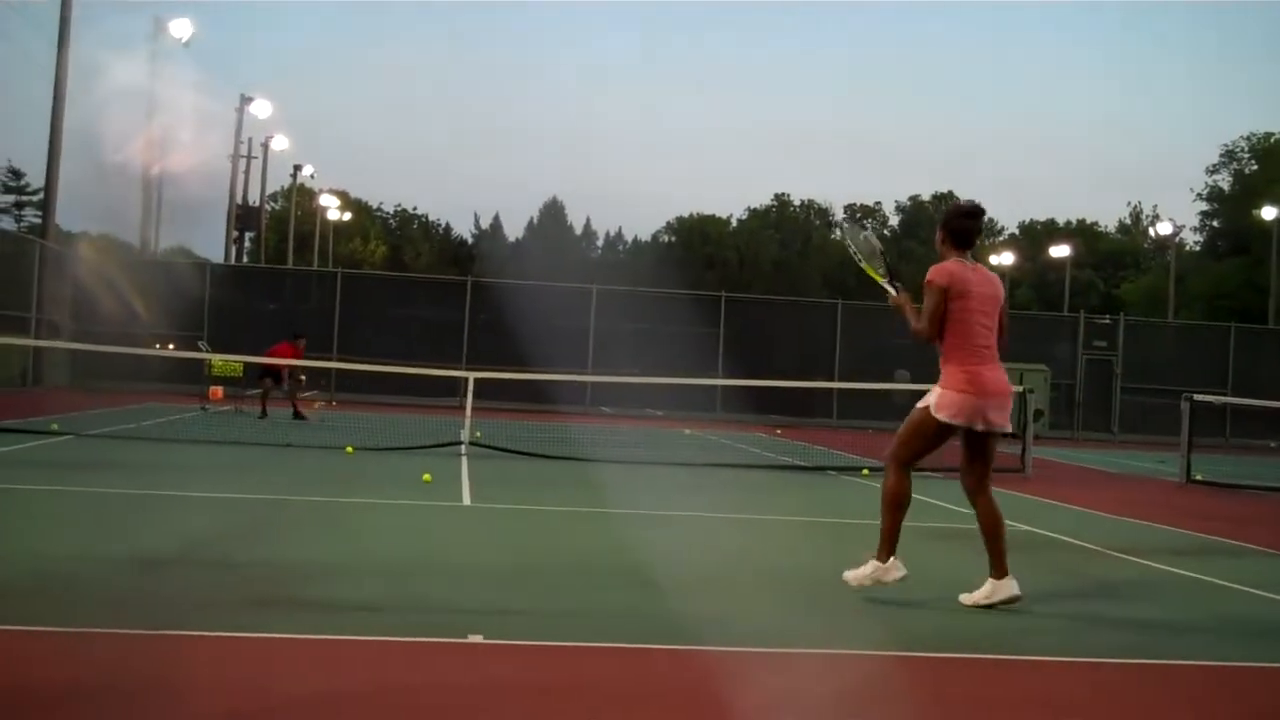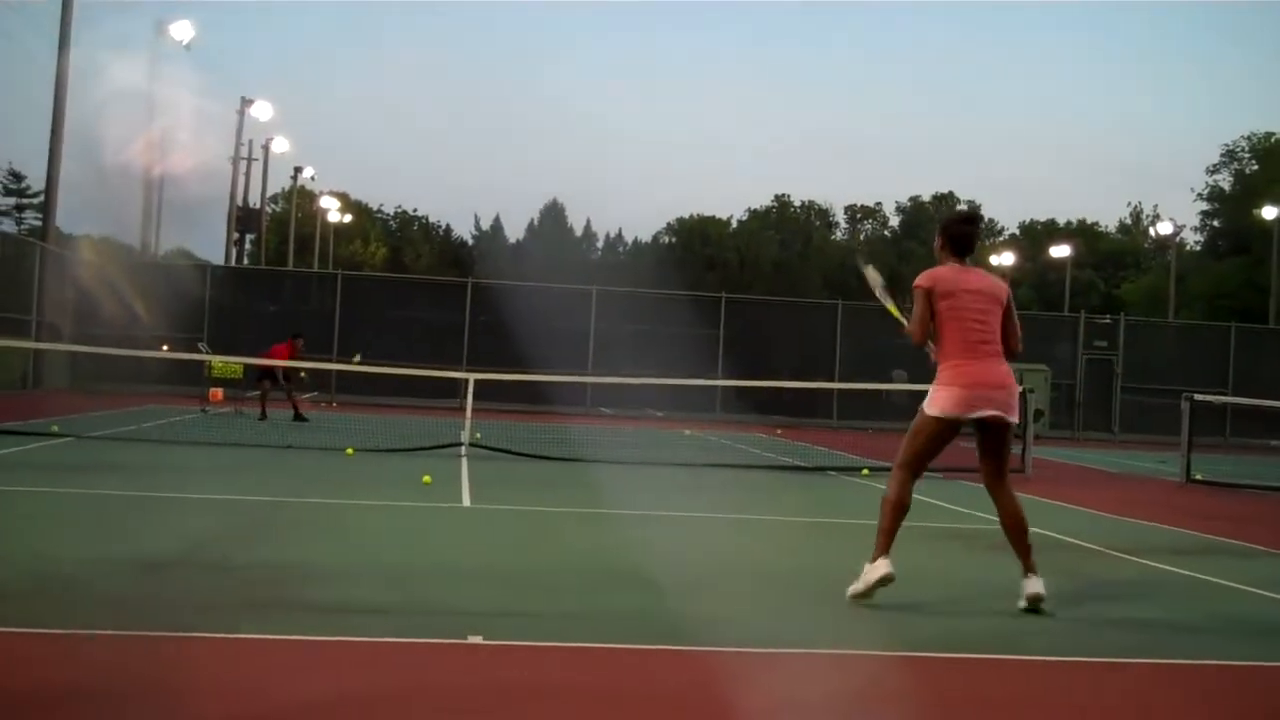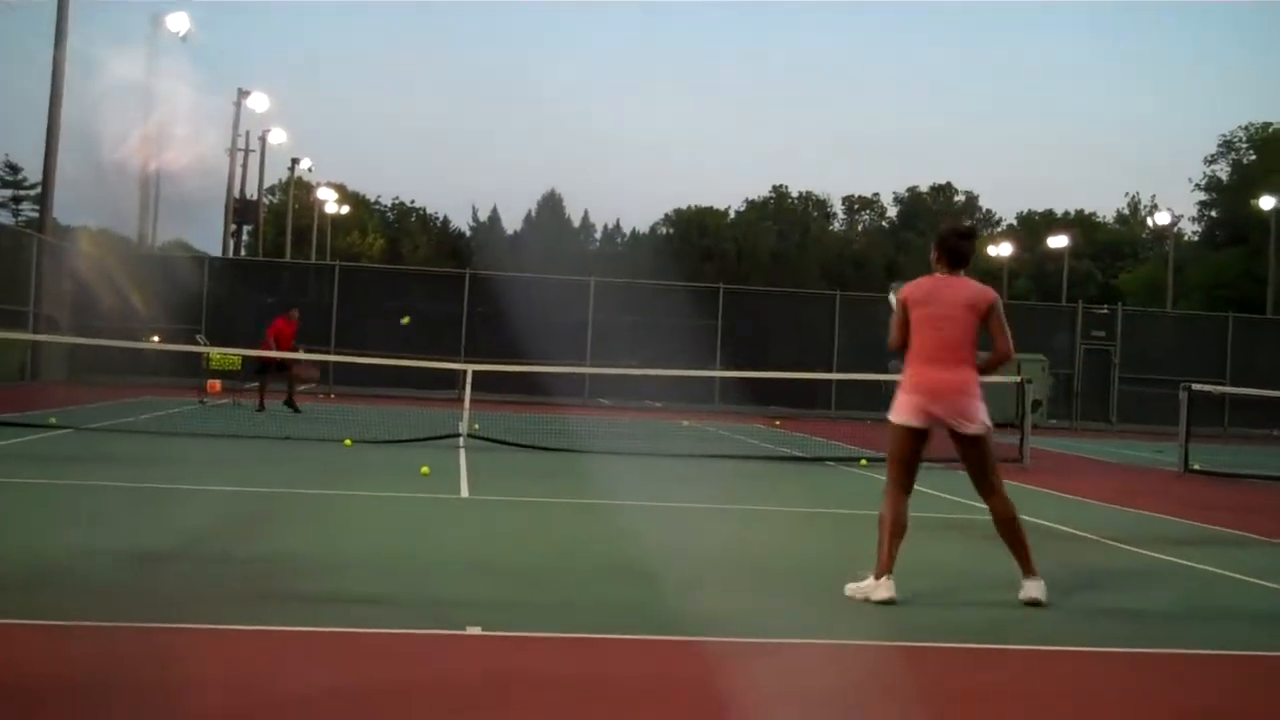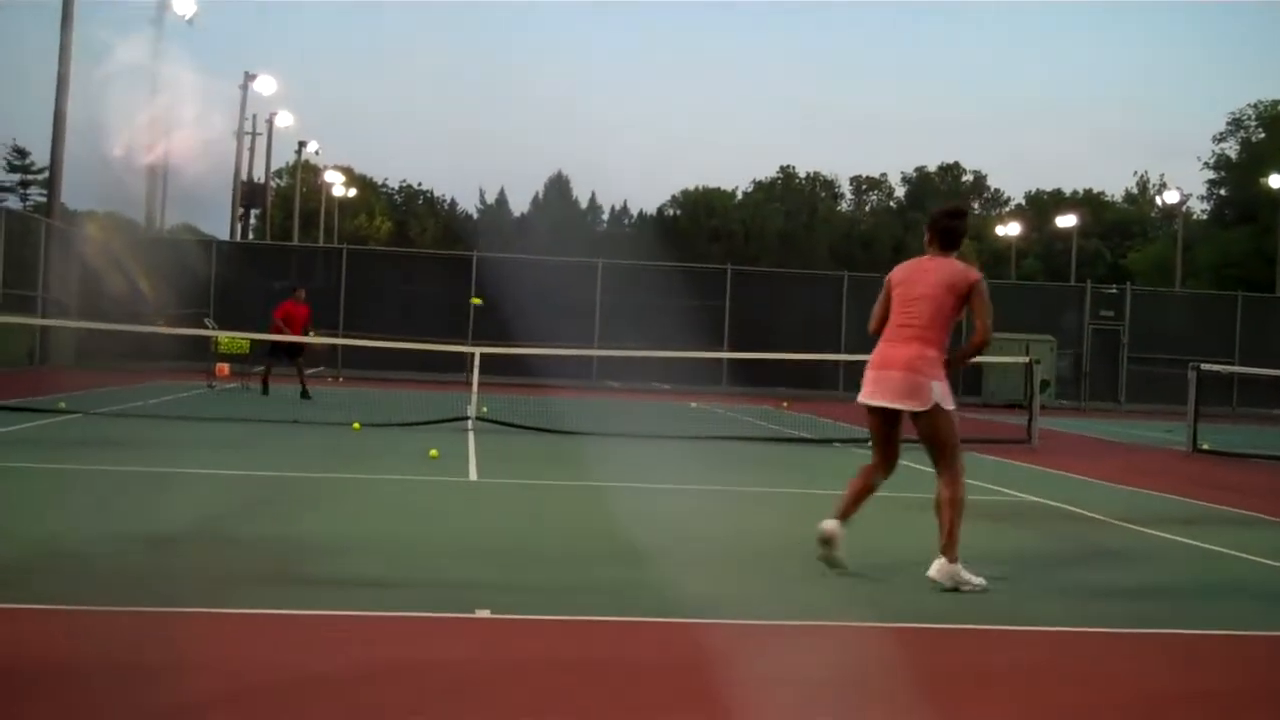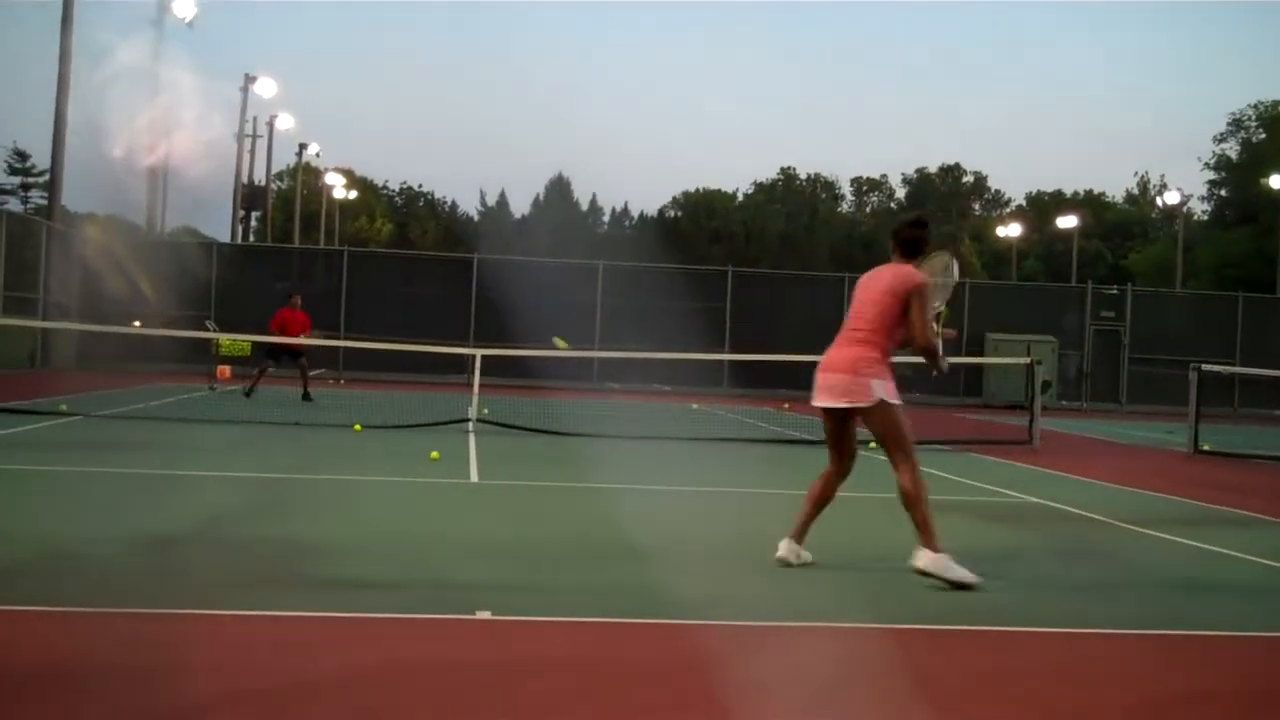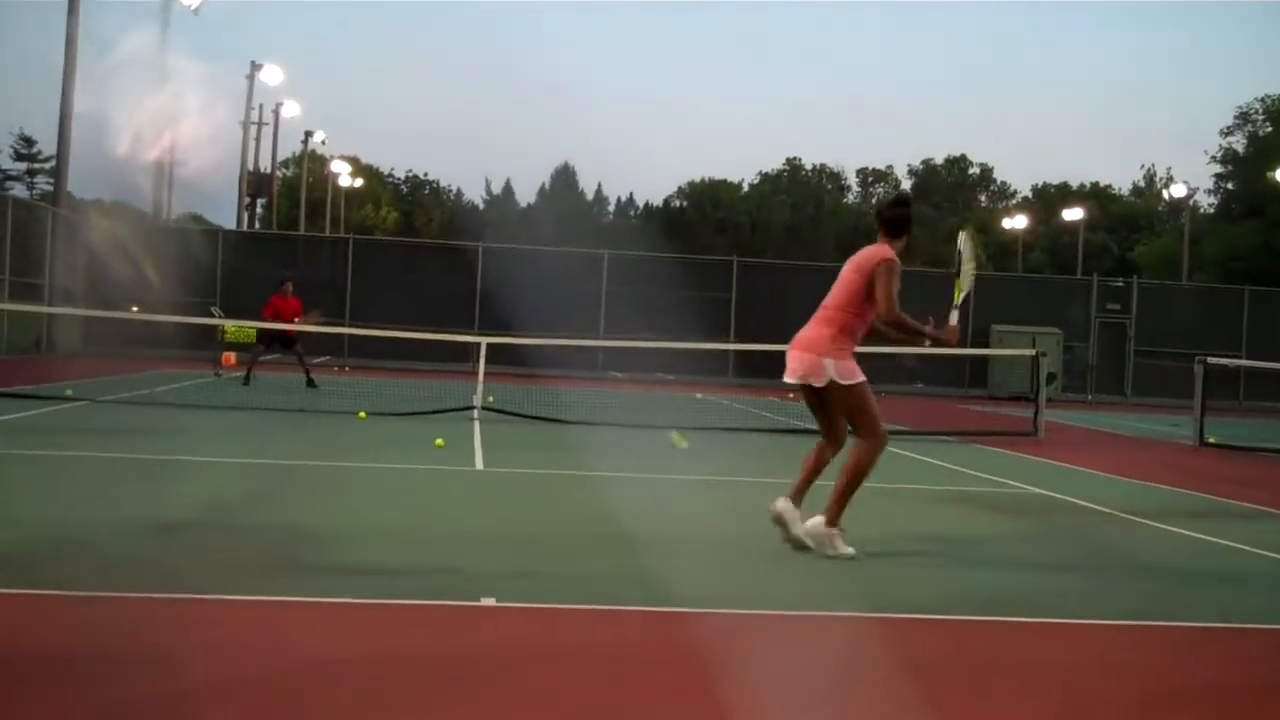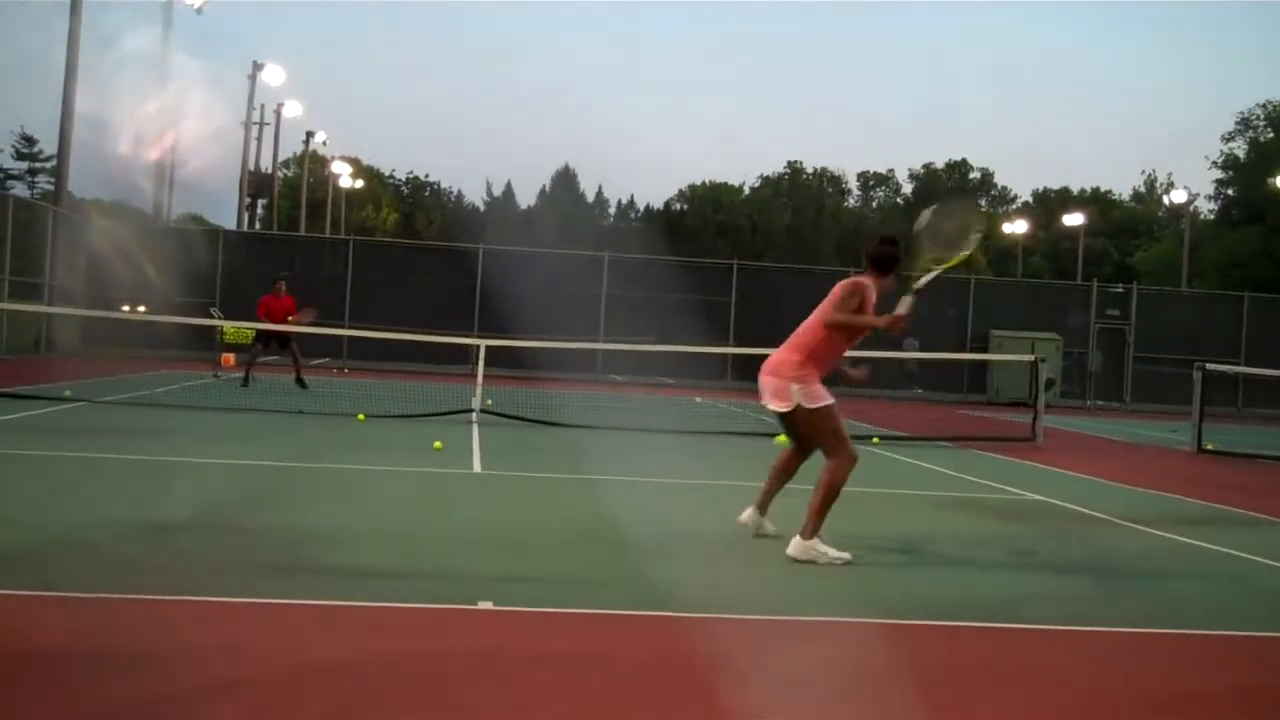
dt=0.2s
person 1, frame 1
left shoulder: (941, 274)
right shoulder: (994, 281)
left elbow: (927, 332)
left wrist: (907, 308)
left hip: (961, 388)
right hip: (997, 389)
left knee: (897, 462)
right knee: (978, 486)
left ankle: (885, 560)
right ankle: (1001, 580)
person 1, frame 2
left shoulder: (929, 279)
right shoulder: (998, 285)
left elbow: (919, 338)
right elbow: (1013, 349)
left wrist: (914, 324)
left hip: (956, 387)
right hip: (1000, 386)
left knee: (903, 472)
right knee: (999, 486)
left ankle: (879, 561)
right ankle: (1031, 577)
person 1, frame 3
left shoulder: (911, 290)
right shoulder: (986, 295)
left elbow: (895, 344)
right elbow: (1005, 354)
left hip: (916, 392)
right hip: (962, 394)
left knee: (897, 490)
right knee: (992, 492)
left ankle: (882, 579)
right ankle: (1032, 579)
person 1, frame 4
left shoulder: (899, 272)
right shoulder: (970, 276)
left elbow: (875, 326)
right elbow: (982, 336)
right wrist: (954, 361)
left hip: (881, 369)
right hip: (923, 374)
left knee: (882, 463)
right knee: (949, 469)
left ankle: (835, 523)
right ankle: (948, 561)
person 1, frame 5
left shoulder: (868, 278)
right shoulder: (915, 281)
right elbow: (920, 340)
left wrist: (899, 337)
right wrist: (937, 360)
left hip: (830, 371)
right hip: (865, 374)
left knee: (839, 466)
right knee: (906, 463)
left ankle: (792, 542)
right ankle: (930, 551)
person 1, frame 6
left shoulder: (862, 256)
right shoulder: (886, 260)
right elbow: (888, 314)
left wrist: (913, 335)
right wrist: (935, 335)
left hip: (804, 349)
right hip: (828, 354)
left knee: (832, 438)
right knee: (873, 438)
left ankle: (791, 505)
right ankle: (827, 524)
person 1, frame 7
left shoulder: (857, 286)
right shoulder: (860, 288)
right elbow: (830, 320)
left wrist: (841, 369)
right wrist: (877, 323)
left hip: (776, 371)
right hip: (794, 378)
left knee: (804, 444)
right knee: (843, 457)
left ankle: (756, 513)
right ankle: (806, 540)
